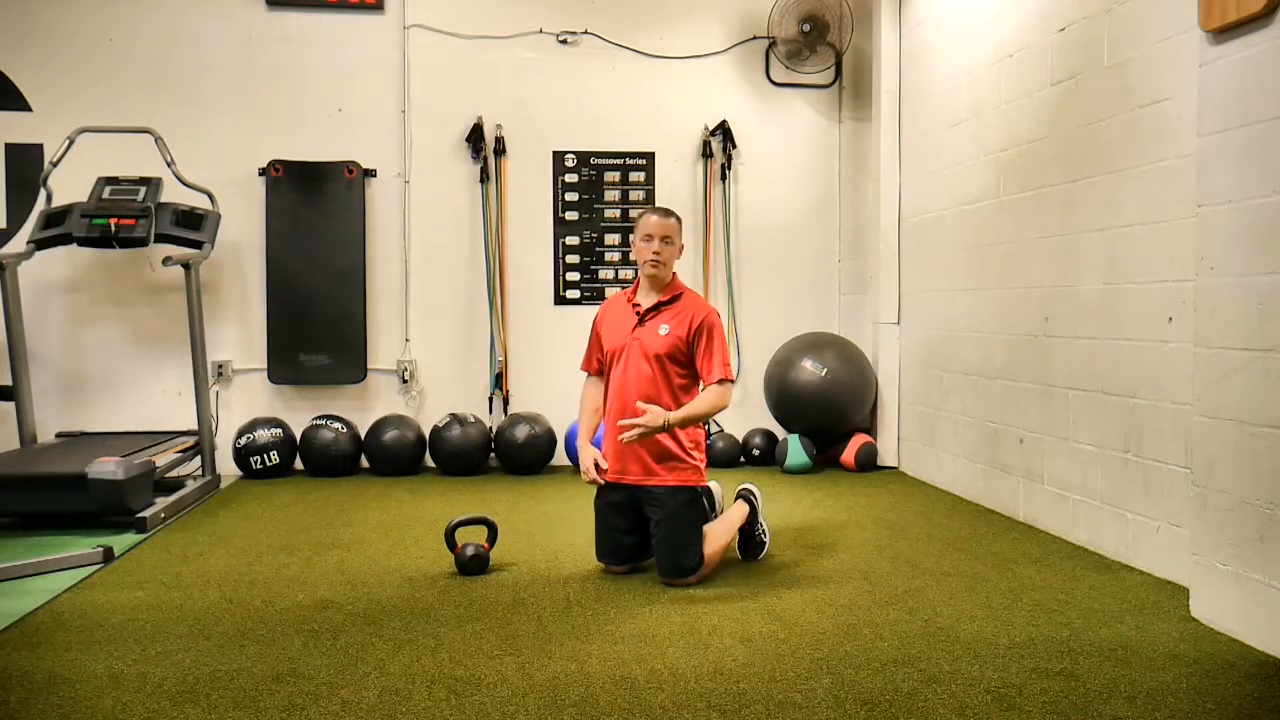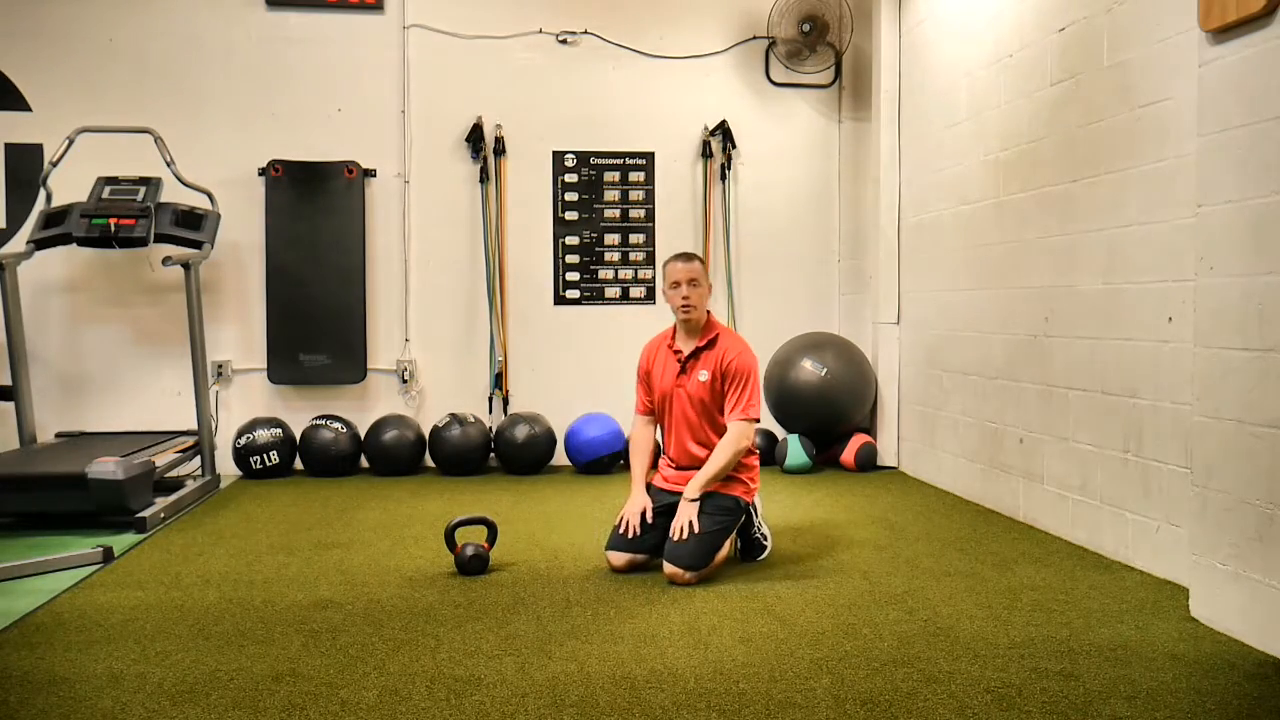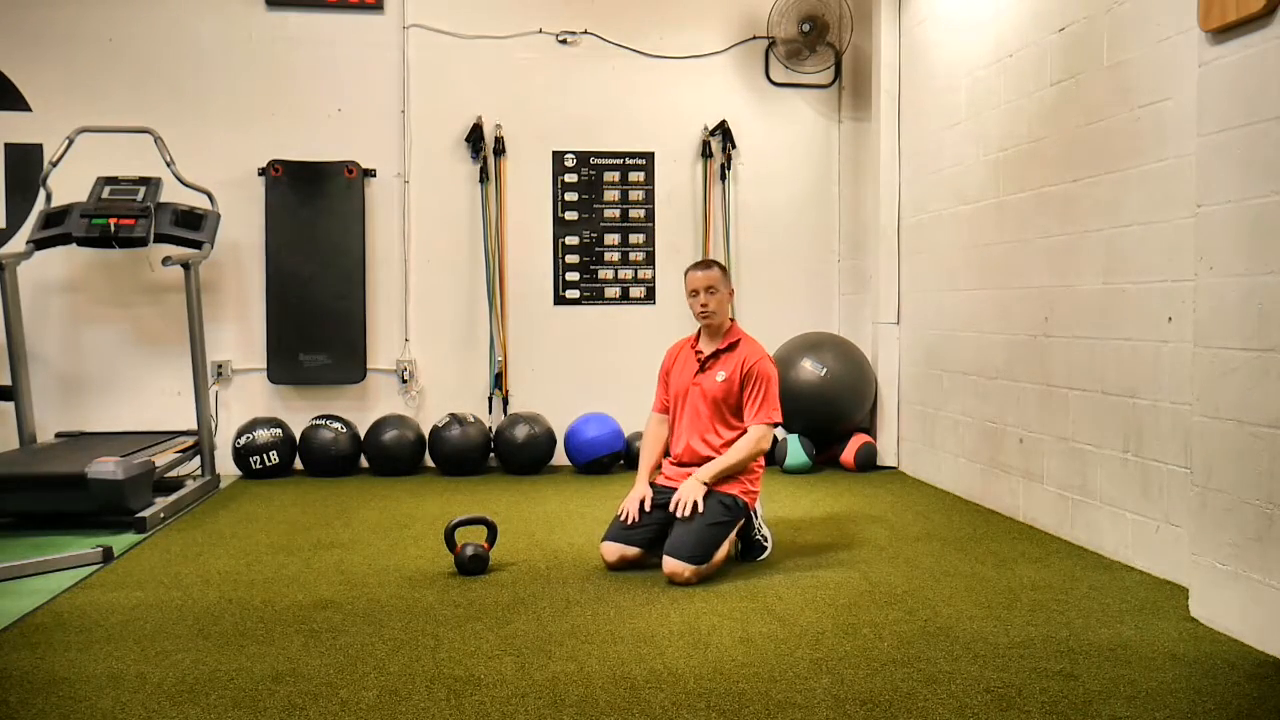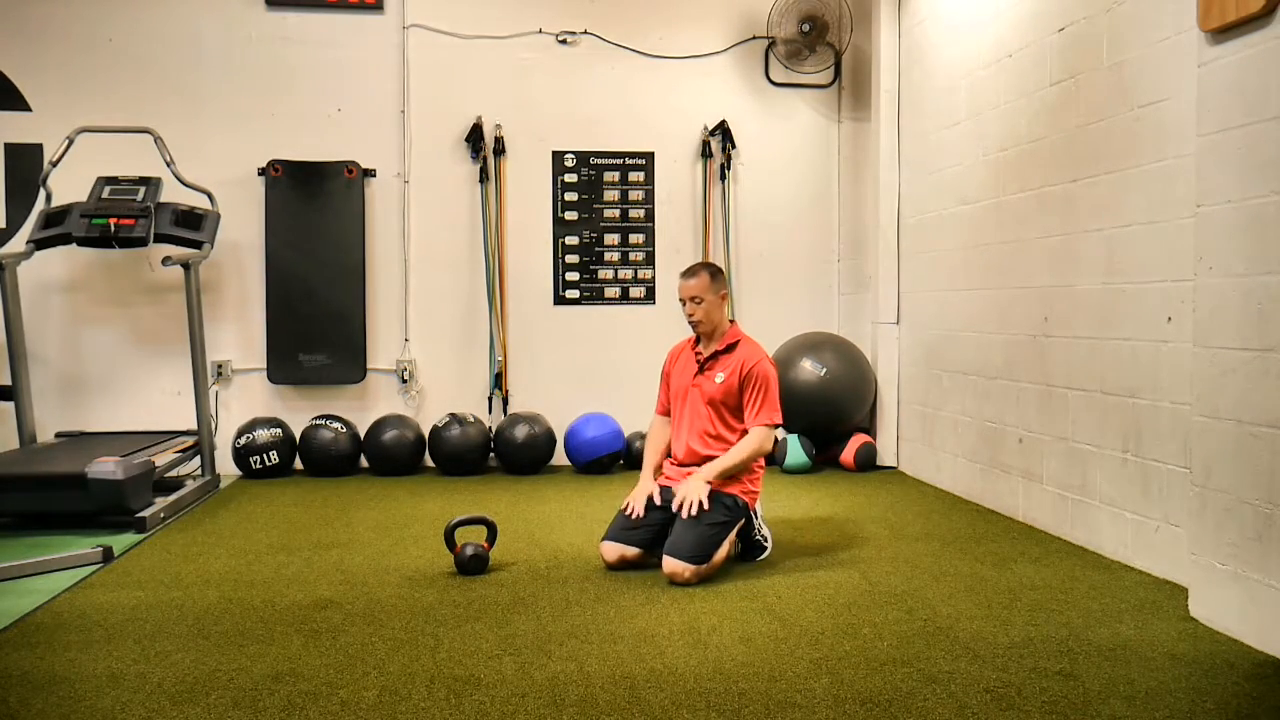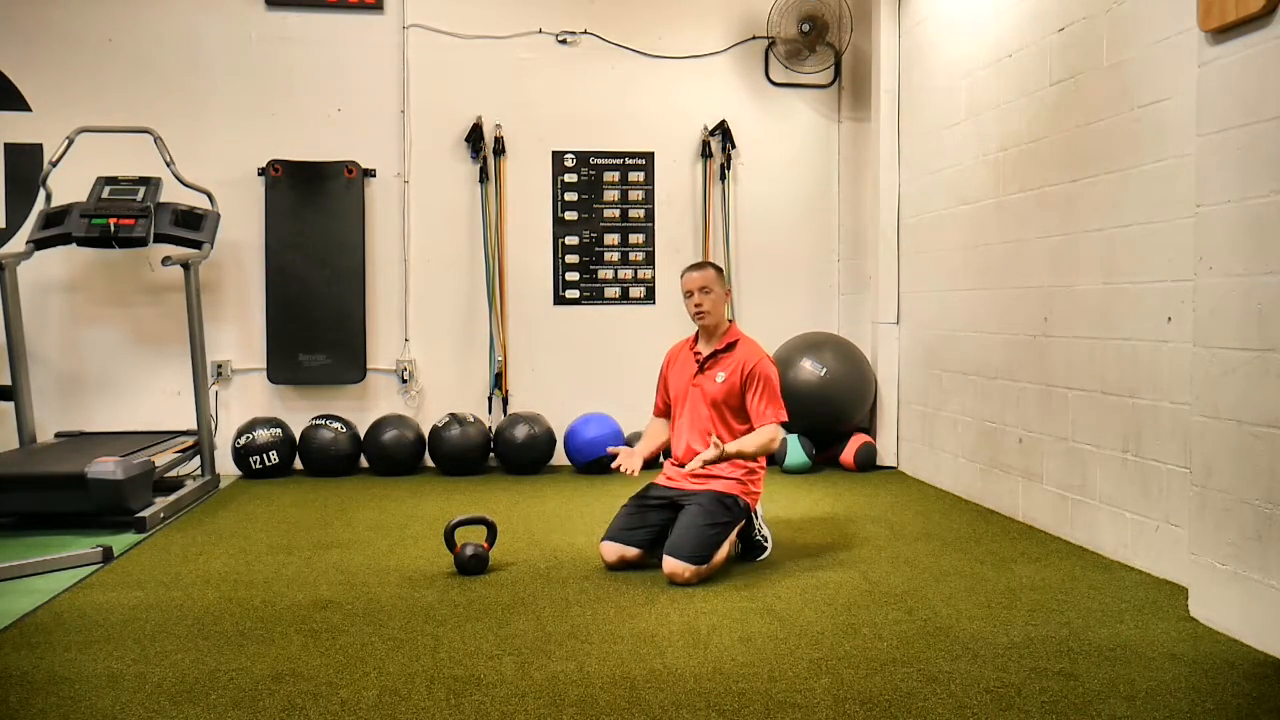
dt=1s
person 1, frame 1
left shoulder: (698, 314)
right shoulder: (609, 311)
left elbow: (720, 393)
right elbow: (595, 381)
left wrist: (668, 420)
right wrist: (584, 441)
left hip: (673, 467)
right hip: (618, 467)
left knee: (680, 575)
right knee: (617, 565)
left ankle: (743, 510)
right ankle: (702, 504)
person 1, frame 2
left shoulder: (735, 353)
right shoulder: (652, 352)
left elbow: (740, 437)
right elbow: (643, 423)
left wrist: (693, 493)
right wrist: (638, 490)
left hip: (724, 482)
right hip: (669, 480)
left knee: (680, 570)
right knee: (619, 557)
left ankle: (739, 523)
right ankle: (686, 532)
person 1, frame 3
left shoulder: (753, 359)
right shoulder: (676, 354)
left elbow: (760, 438)
right elbow: (659, 421)
left wrist: (702, 477)
right wrist: (642, 481)
left hip: (725, 484)
right hip: (672, 480)
left knee: (679, 569)
right knee: (614, 553)
left ankle: (739, 529)
right ankle: (691, 533)
person 1, frame 4
left shoulder: (752, 361)
right shoulder: (677, 355)
left elbow: (762, 440)
left wrist: (706, 476)
right wrist: (647, 476)
left hip: (725, 484)
right hip: (673, 481)
left knee: (679, 569)
right knee: (614, 553)
left ankle: (738, 532)
right ankle: (696, 534)
person 1, frame 5
left shoulder: (753, 360)
right shoulder: (675, 355)
left elbow: (770, 437)
left wrist: (723, 452)
right wrist: (640, 452)
left hip: (727, 484)
right hip: (674, 479)
left knee: (679, 569)
right knee: (613, 553)
left ankle: (739, 530)
right ankle: (717, 534)
